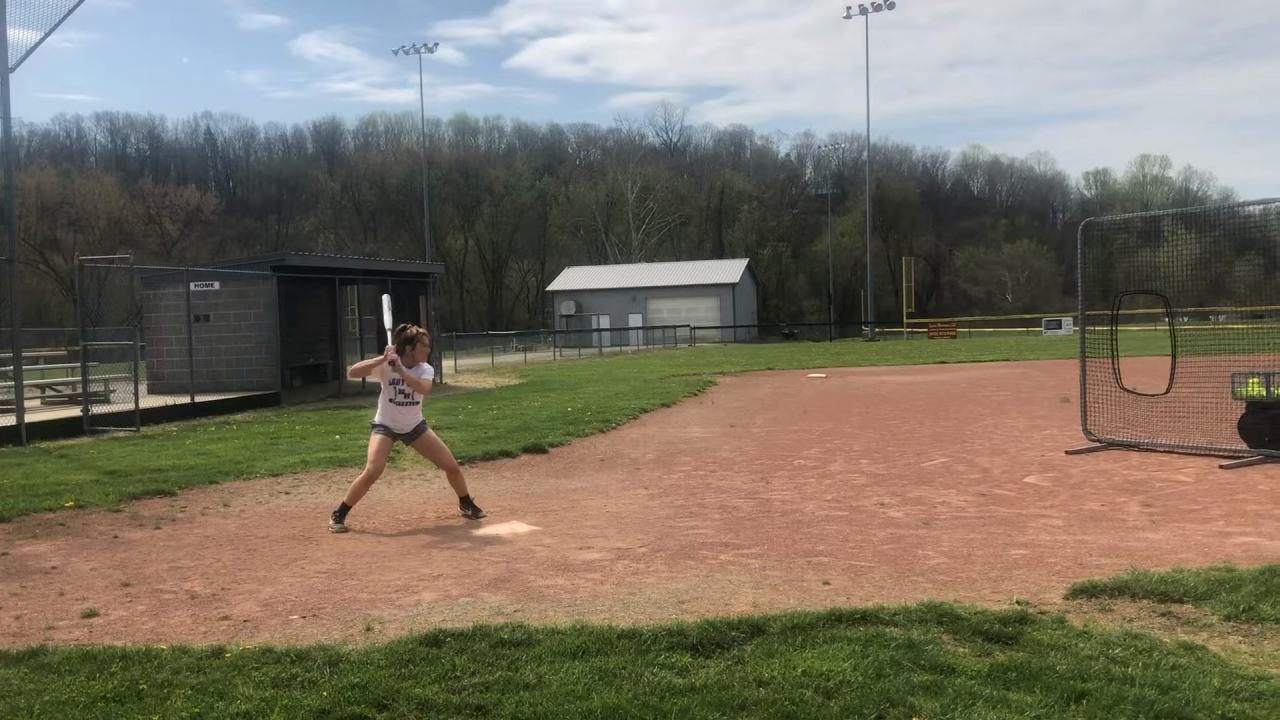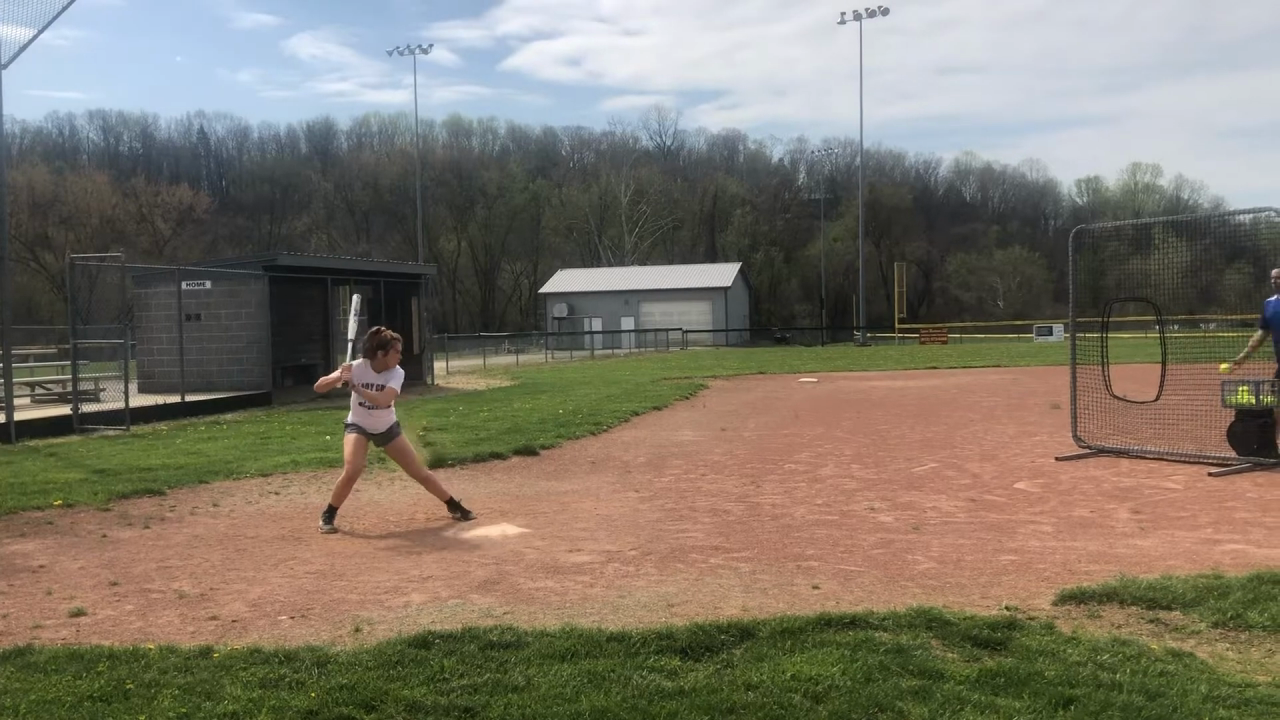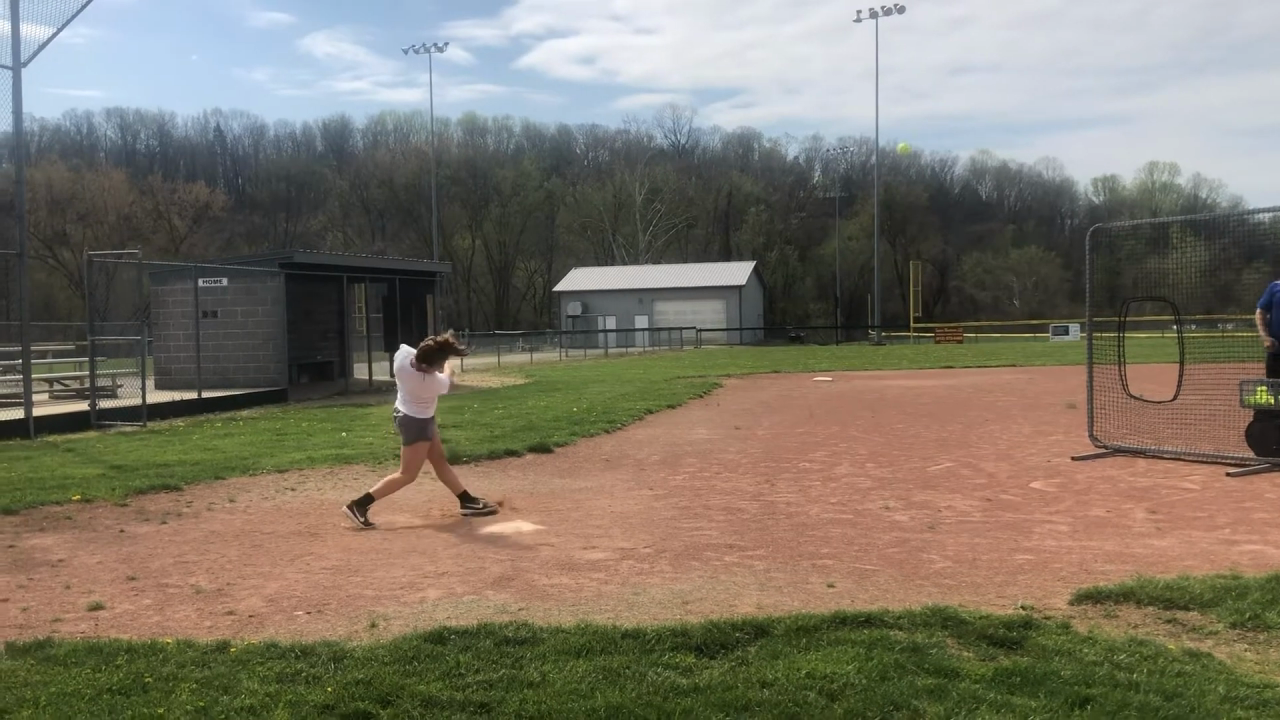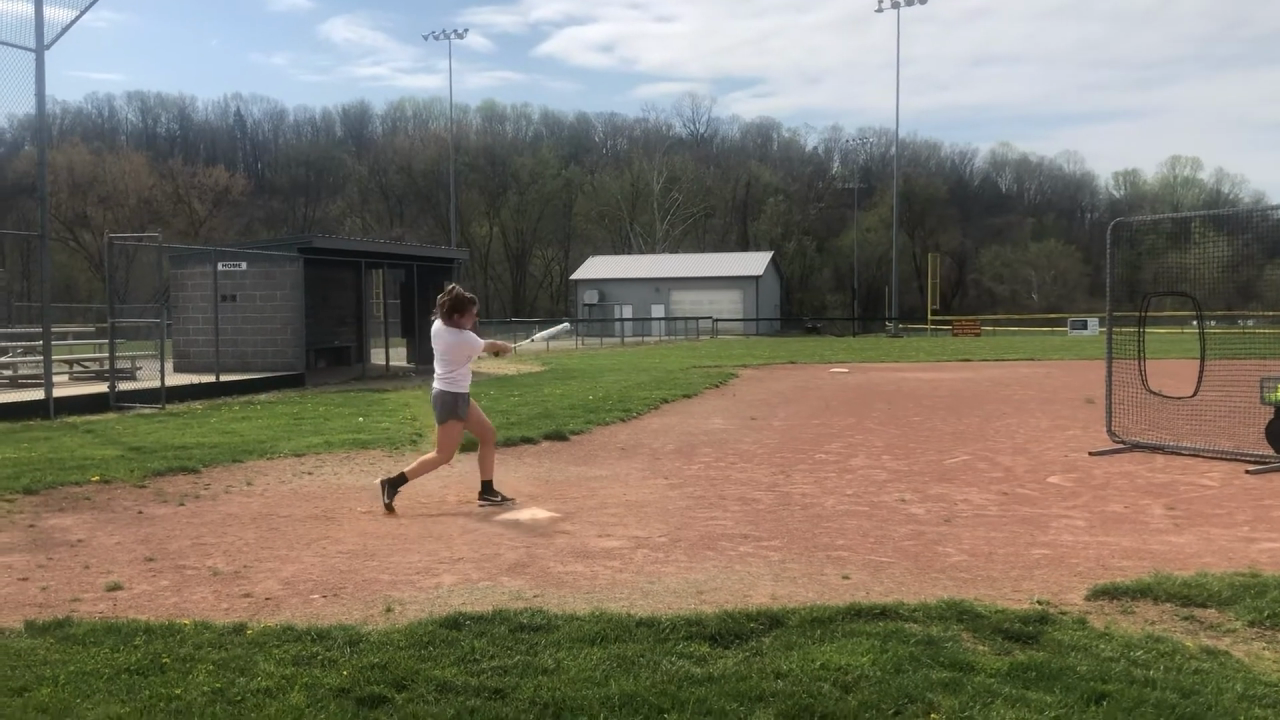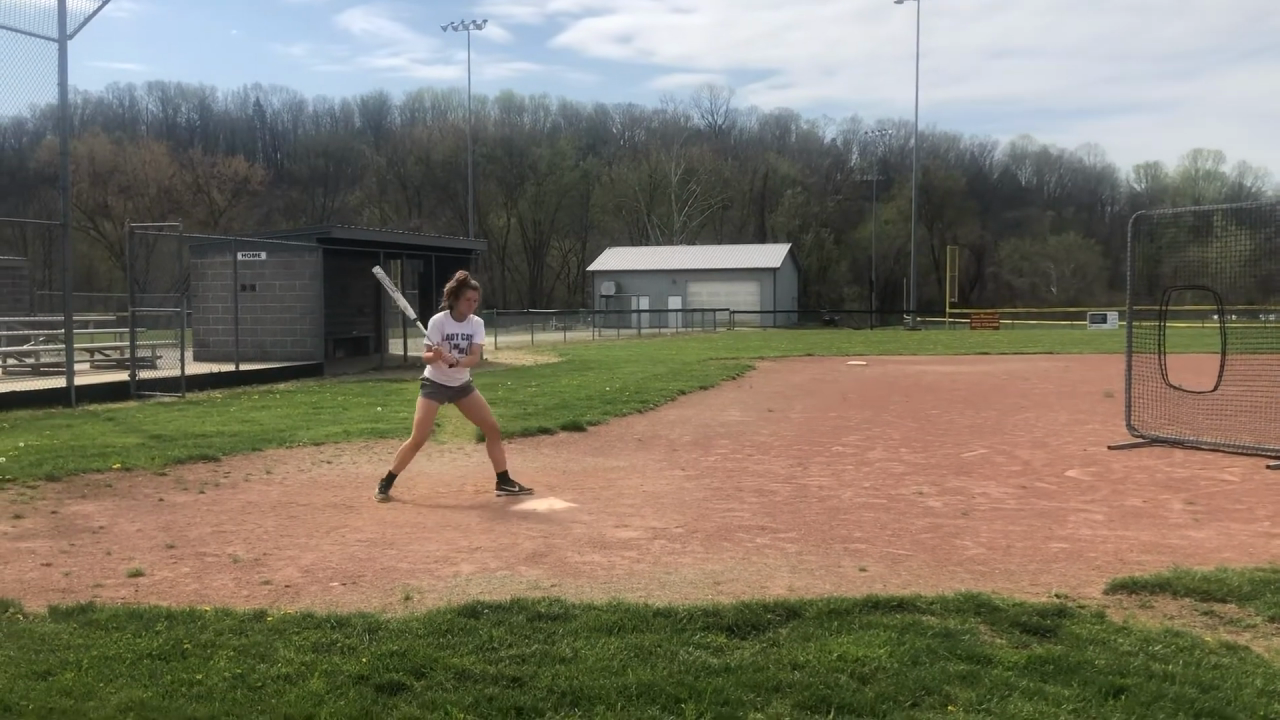
dt=0.7s
person 1, frame 1
left shoulder: (426, 369)
right shoulder: (386, 365)
left elbow: (424, 389)
right elbow: (353, 372)
left wrist: (399, 370)
right wrist: (383, 359)
left hip: (415, 426)
right hip: (385, 425)
left knee: (451, 466)
right knee: (372, 472)
left ankle: (467, 504)
right ankle: (339, 514)
person 1, frame 2
left shoulder: (397, 373)
right shoulder: (358, 367)
left elbow: (383, 400)
right elbow: (318, 387)
left wrist: (354, 385)
right wrist: (340, 377)
left hip: (388, 427)
right hip: (358, 426)
left knee: (420, 473)
right knee: (352, 471)
left ankle: (454, 506)
right ankle: (328, 514)
person 1, frame 3
left shoulder: (403, 353)
right shoulder: (436, 381)
right elbow: (447, 383)
right wrist: (448, 365)
left hip: (404, 415)
right hip: (418, 423)
left knee: (440, 460)
right knee: (408, 474)
left ankle: (468, 501)
right ankle: (358, 505)
person 1, frame 4
left shoulder: (437, 326)
right shoulder: (466, 339)
right elbow: (486, 346)
right wrist: (502, 345)
left hip: (456, 395)
right hip: (451, 398)
left knee: (488, 434)
right knee: (443, 455)
left ankle: (488, 492)
right ankle: (392, 484)
person 1, frame 5
left shoulder: (477, 323)
right shoulder: (437, 321)
left elbow: (475, 358)
right elbow: (426, 356)
left wrist: (453, 362)
right wrist: (435, 356)
left hip: (462, 385)
right hip: (433, 384)
left knee: (493, 429)
right knee: (418, 439)
left ankle: (504, 482)
right ankle: (386, 483)
